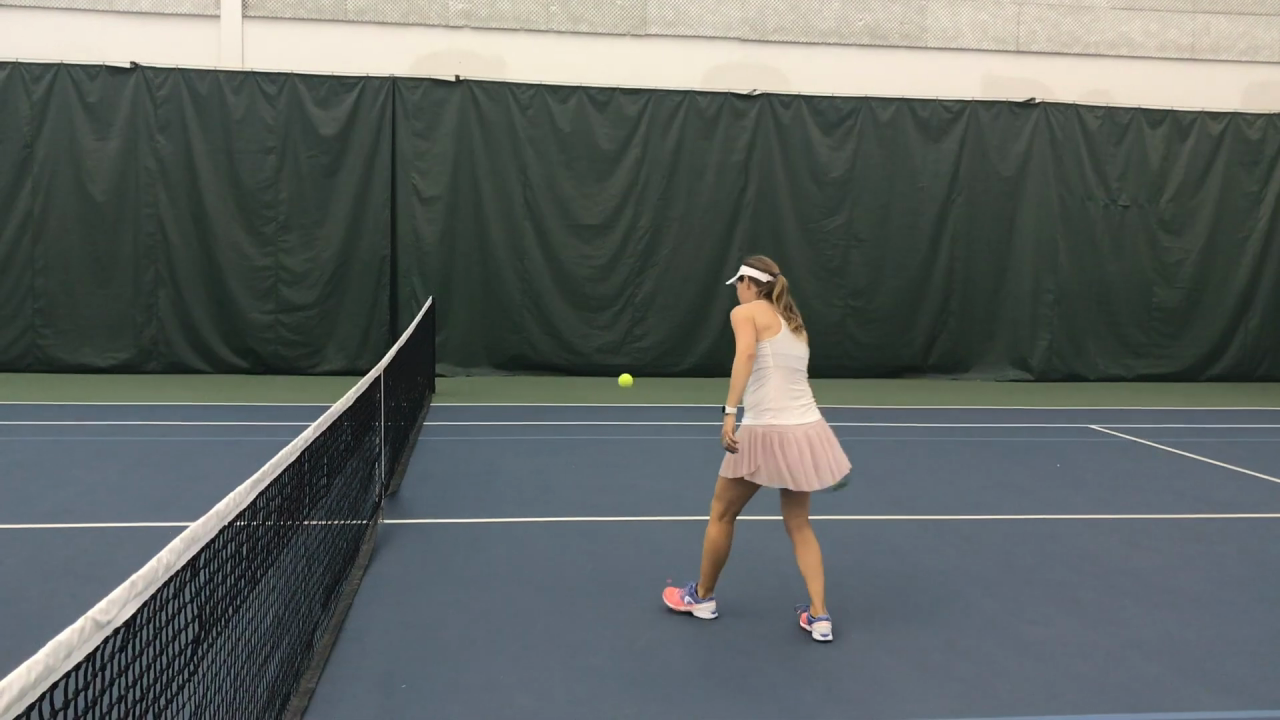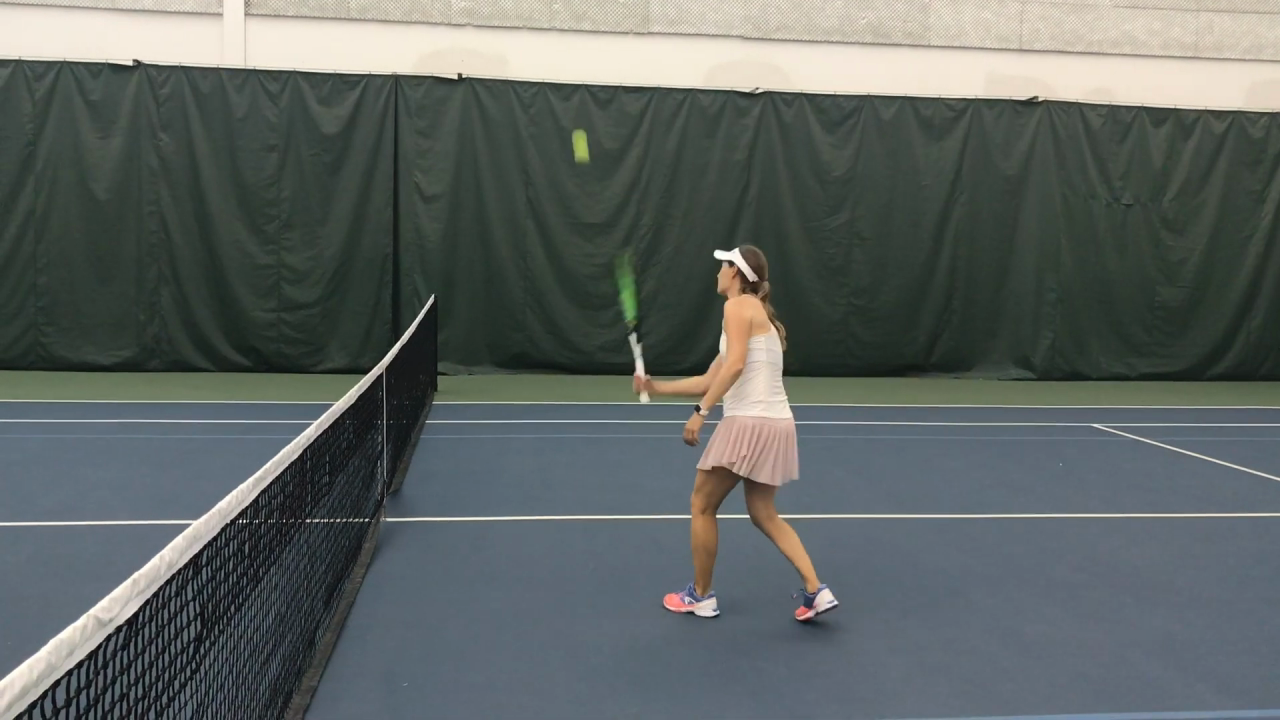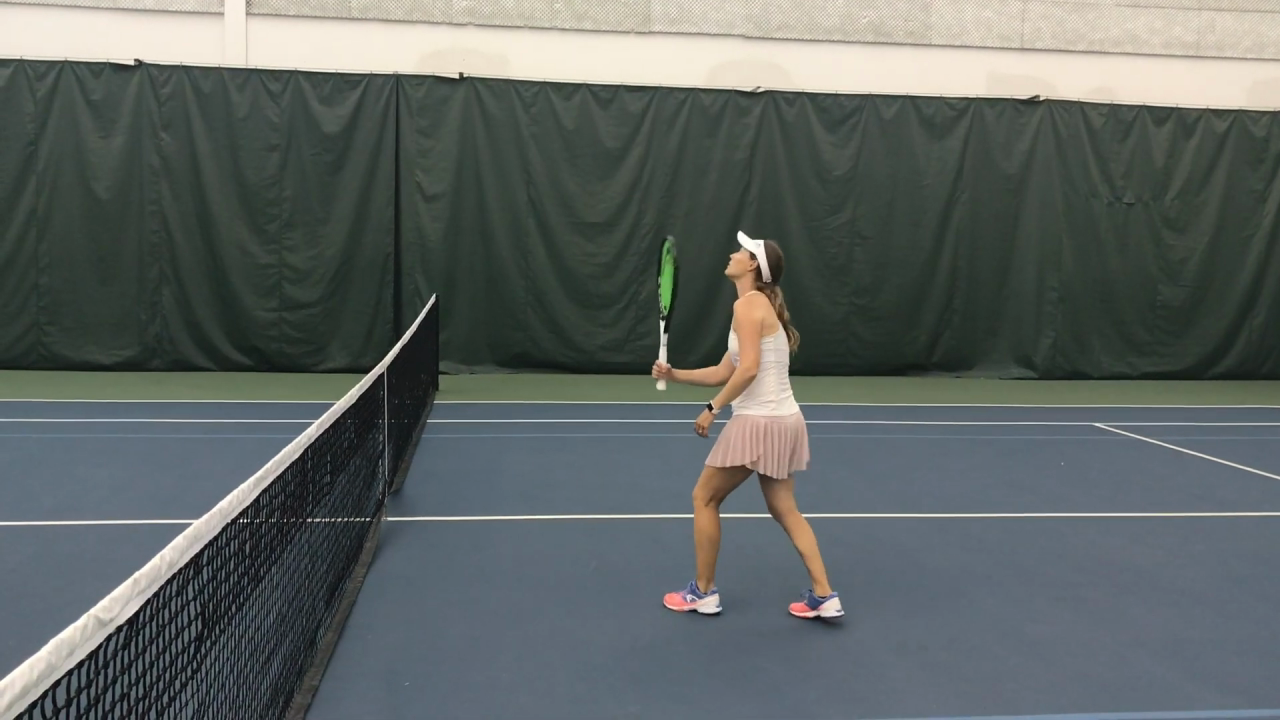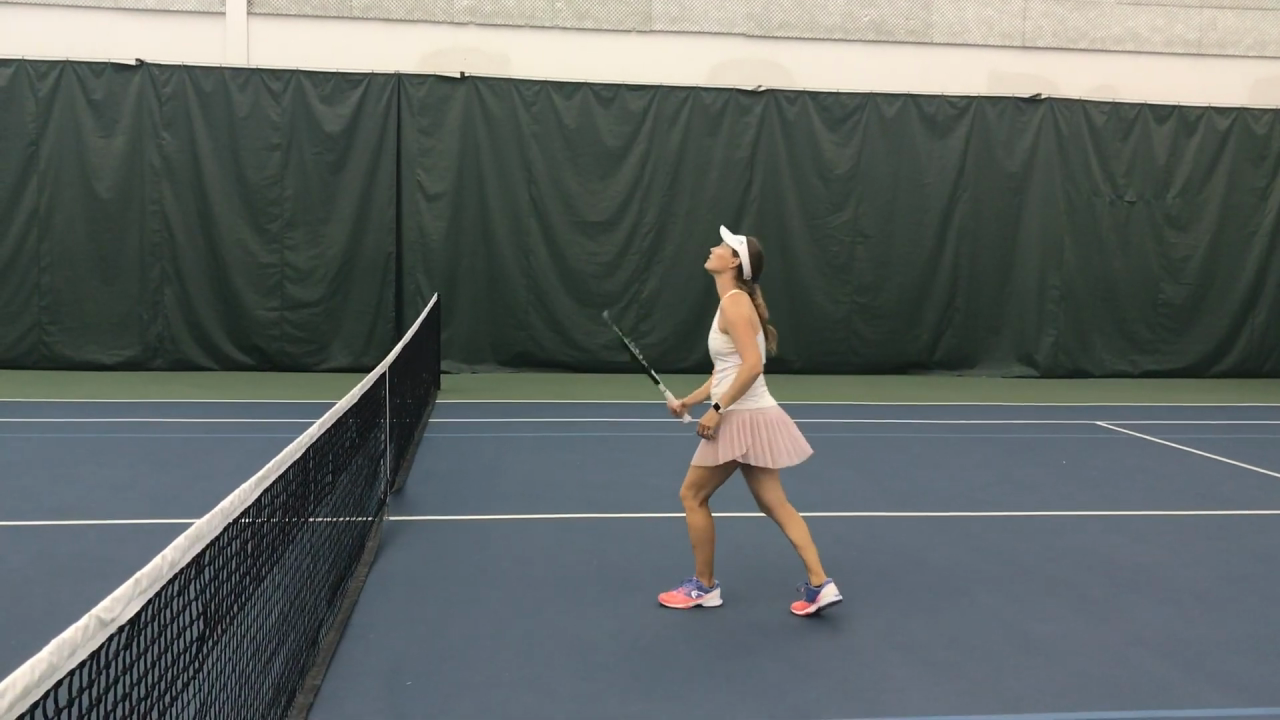
dt=0.3s
person 1, frame 1
left shoulder: (746, 312)
right shoulder: (794, 325)
left elbow: (745, 356)
left wrist: (729, 413)
left hip: (766, 433)
right hip: (807, 431)
left knee: (722, 514)
right knee: (798, 526)
left ankle: (701, 596)
right ankle: (819, 616)
person 1, frame 2
left shoulder: (738, 305)
right shoulder: (759, 315)
left elbow: (734, 366)
right elbow: (710, 380)
left wrist: (699, 412)
right wrist: (656, 386)
left hip: (749, 425)
right hip: (778, 425)
left knee: (702, 507)
right knee: (765, 515)
left ankle: (701, 595)
right ankle: (816, 591)
person 1, frame 3
left shoulder: (748, 304)
right shoulder: (759, 306)
left elbow: (748, 369)
right elbow: (725, 372)
left wrist: (711, 409)
right wrist: (675, 373)
left hip: (758, 423)
right hip: (782, 421)
left knee: (704, 498)
right knee: (785, 510)
left ankle: (703, 591)
right ankle: (824, 596)
person 1, frame 4
left shoulder: (734, 303)
right shoulder: (733, 303)
left elbow: (752, 366)
left wrist: (716, 410)
right wrist: (689, 401)
left hip: (742, 419)
right hip: (753, 417)
left knee: (692, 496)
right knee: (774, 503)
left ankle: (705, 586)
right ankle: (820, 584)
